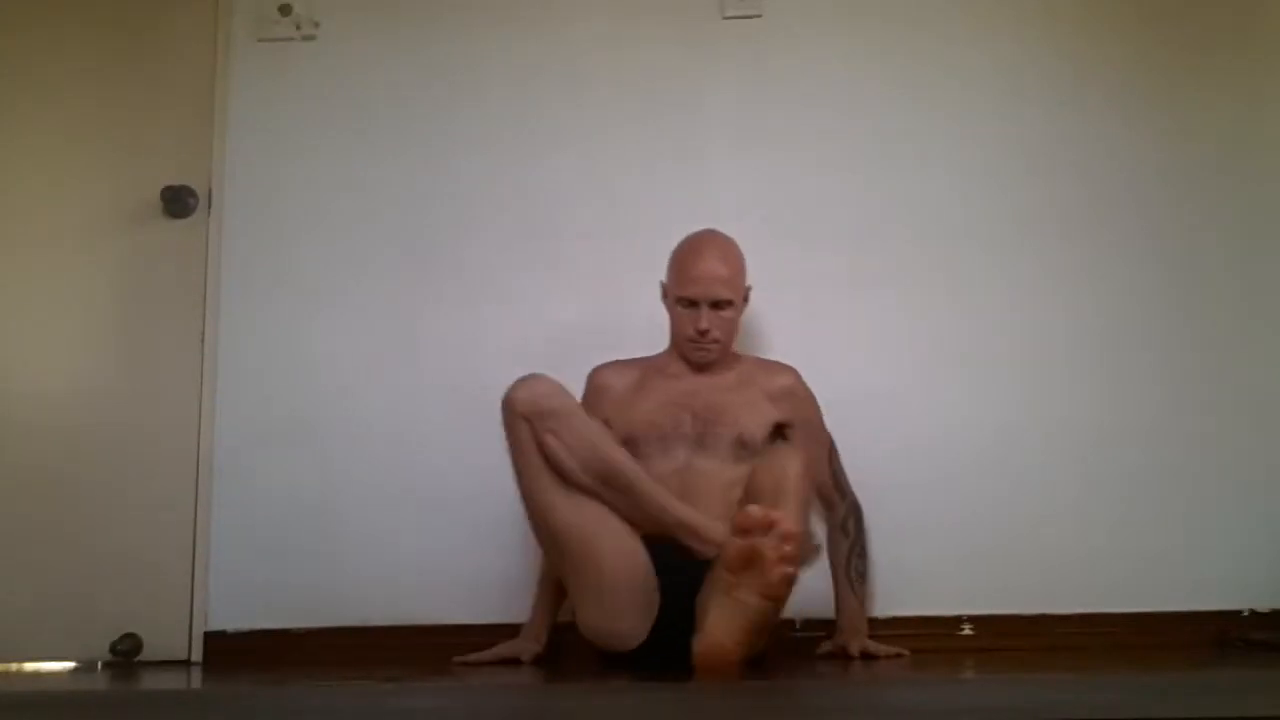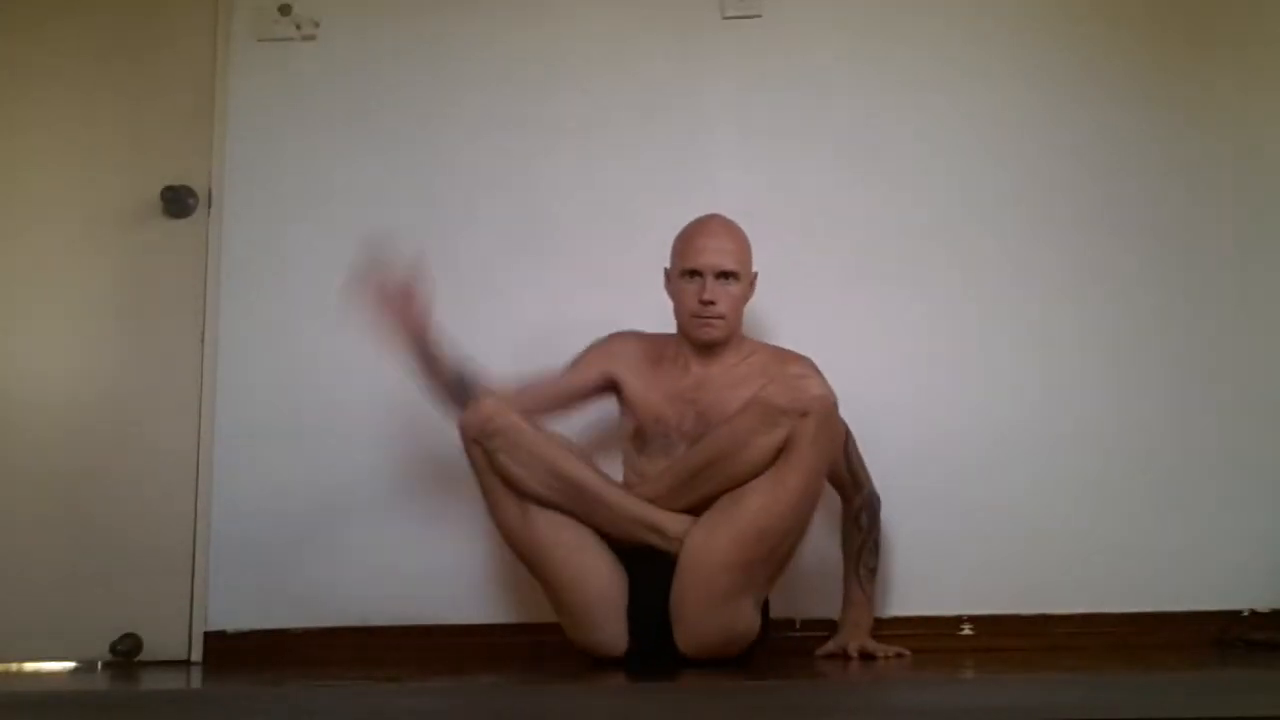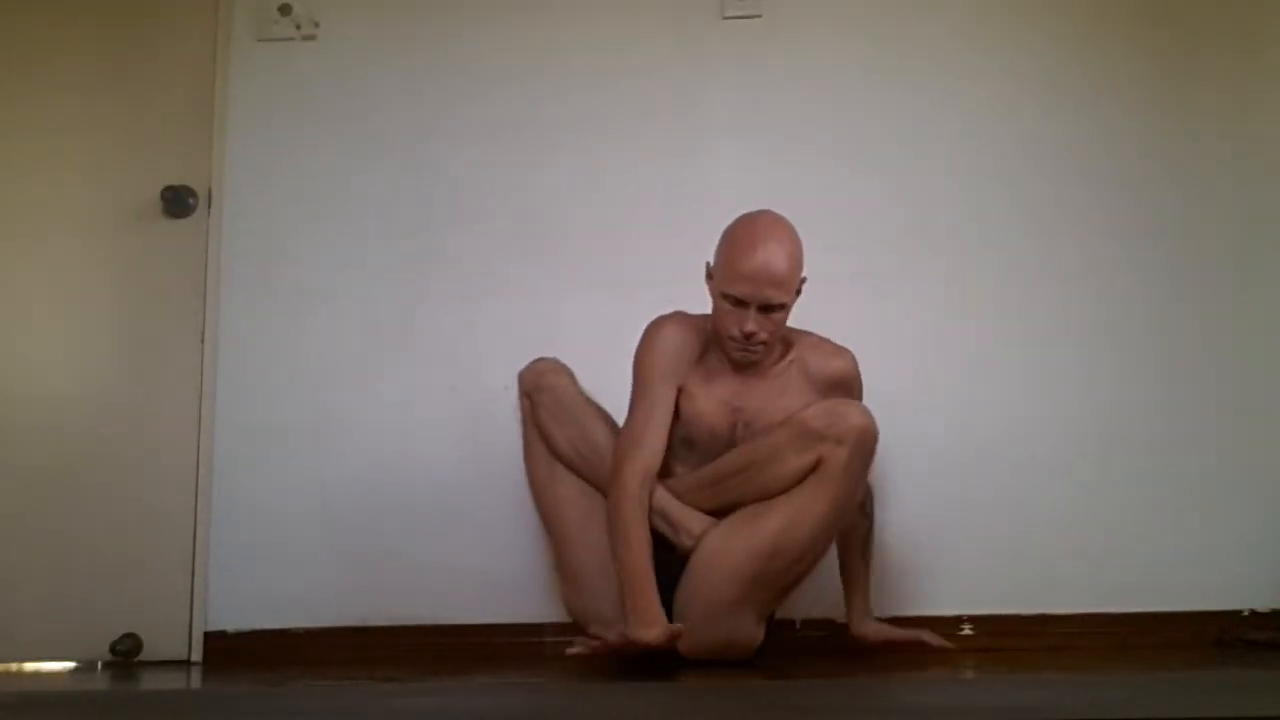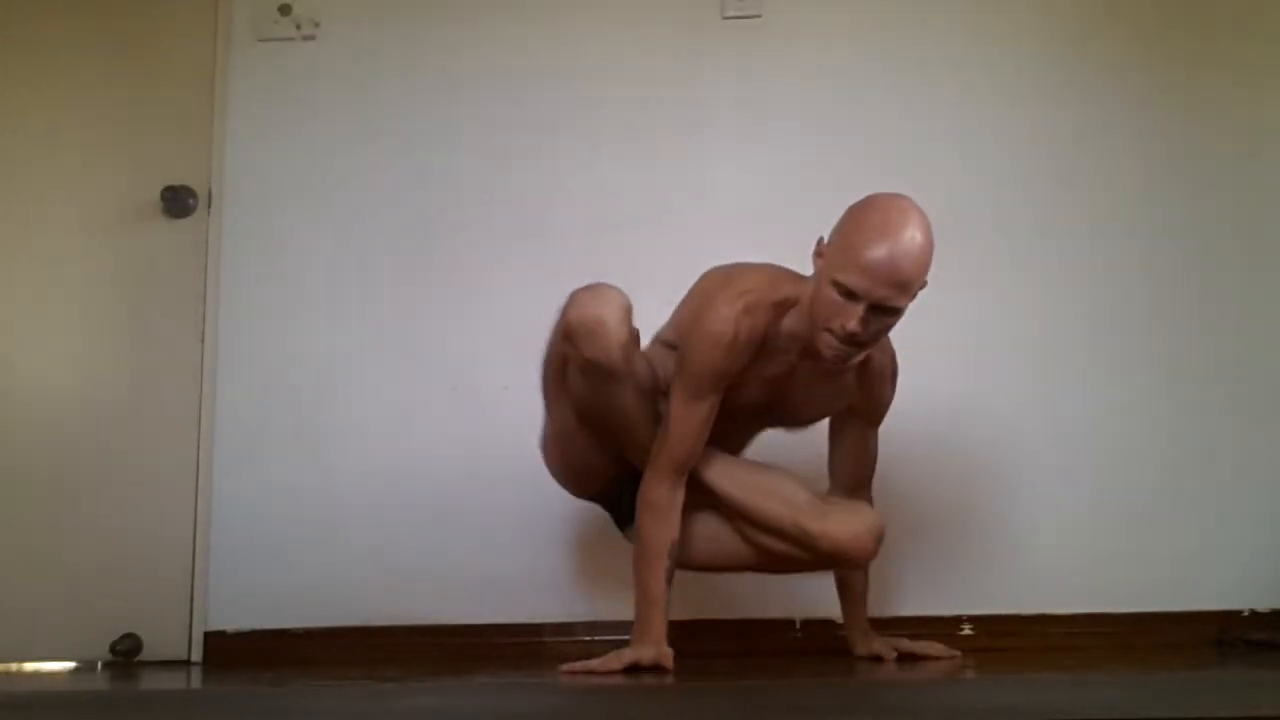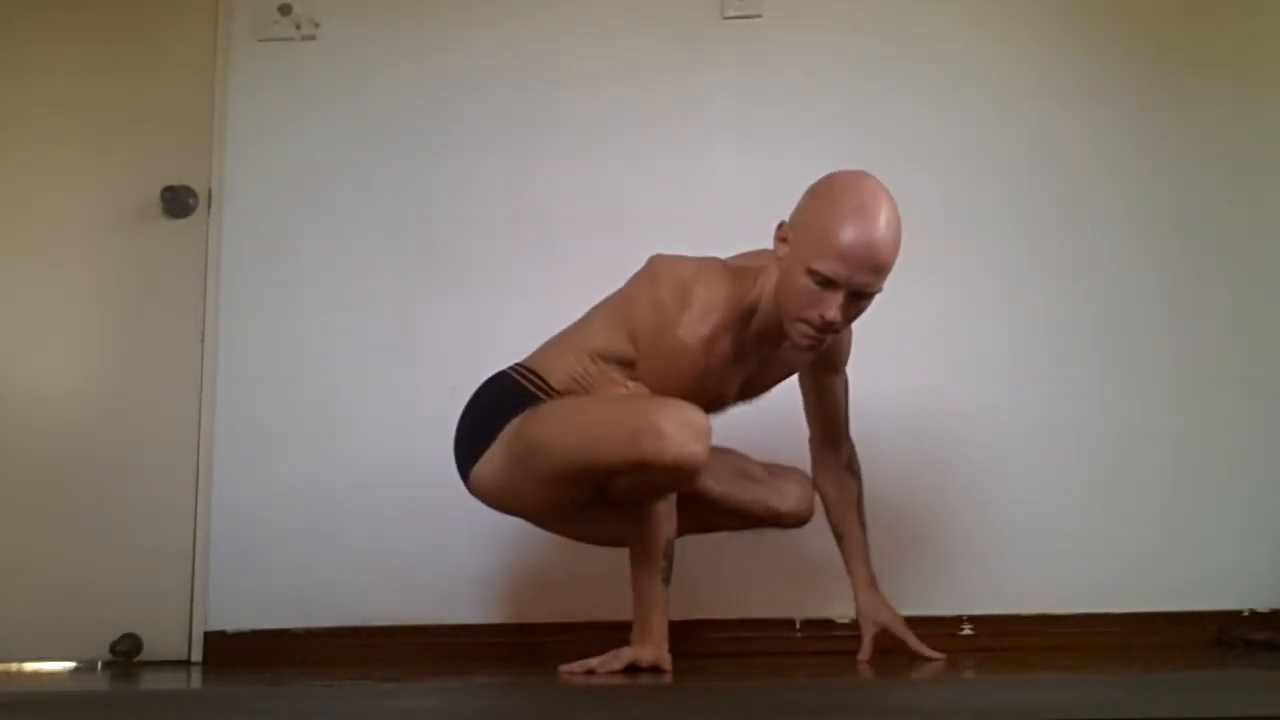
dt=1s
person 1, frame 1
left shoulder: (776, 388)
right shoulder: (613, 384)
left elbow: (841, 503)
right elbow: (573, 510)
left wrist: (853, 628)
right wrist: (536, 631)
left hip: (722, 604)
right hip: (625, 608)
left knee: (786, 470)
right knee: (532, 397)
person 1, frame 2
left shoulder: (788, 376)
right shoulder: (628, 358)
left elbow: (859, 494)
right elbow: (499, 404)
left wrist: (856, 623)
right wrist: (420, 335)
left hip: (713, 620)
right hip: (614, 616)
left knee: (810, 403)
right knee: (484, 420)
right ankle: (668, 528)
person 1, frame 3
left shoulder: (829, 371)
right shoulder: (675, 341)
left elbow: (847, 491)
right elbow: (632, 478)
left wrist: (860, 617)
right wrist: (644, 618)
left hip: (714, 619)
right hip: (618, 597)
left knee: (849, 426)
right knee: (543, 378)
person 1, frame 4
left shoulder: (873, 368)
right shoulder: (738, 315)
left elbow: (852, 496)
right elbow: (665, 478)
left wrist: (860, 631)
right wrist: (648, 635)
left hip: (691, 470)
right hip: (595, 455)
left knee: (858, 533)
right knee: (597, 309)
person 1, frame 5
left shoulder: (822, 327)
right shoulder: (699, 323)
left elbow: (832, 452)
left wrist: (867, 592)
right wrist: (649, 637)
left hip: (574, 451)
right hip: (505, 434)
left knee: (793, 498)
right knee: (680, 438)
